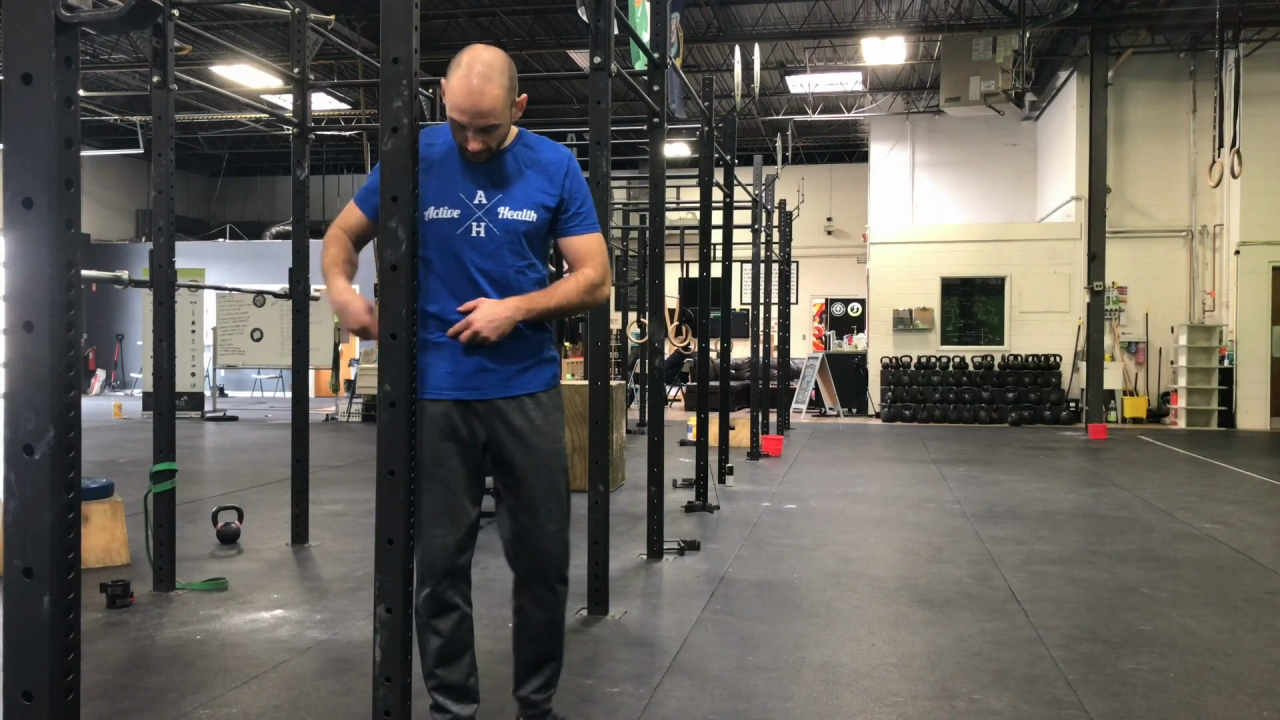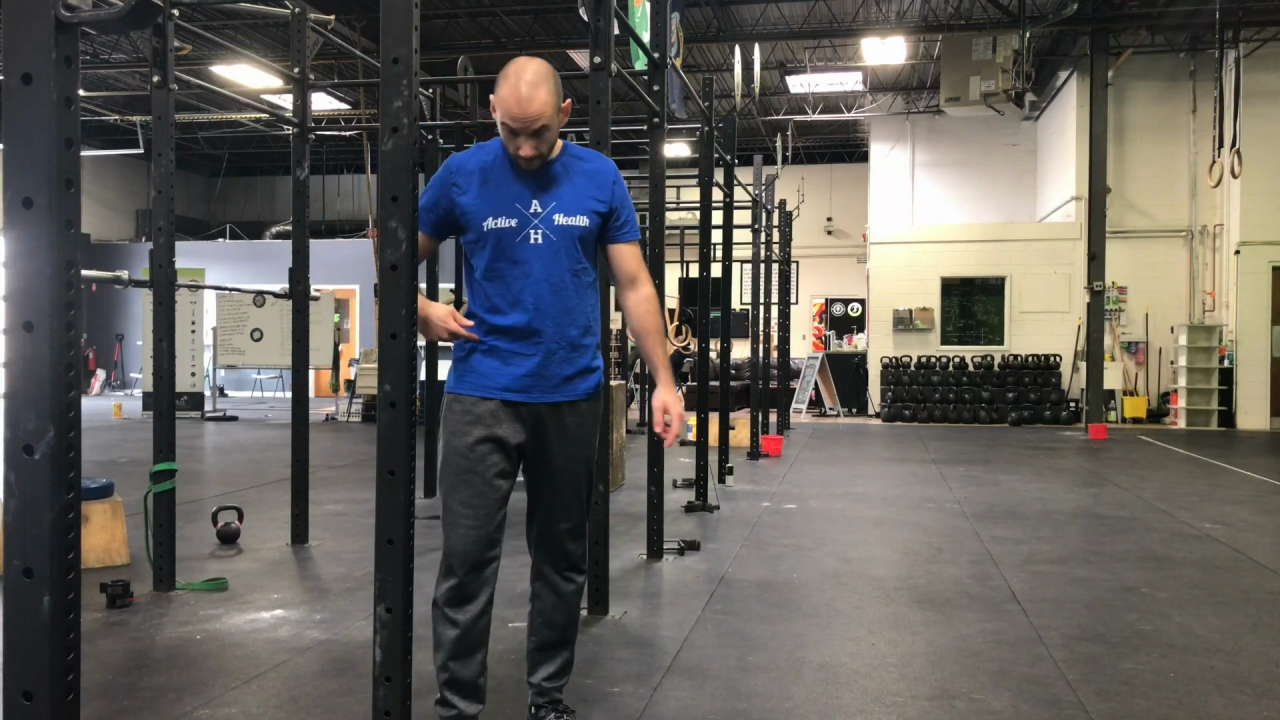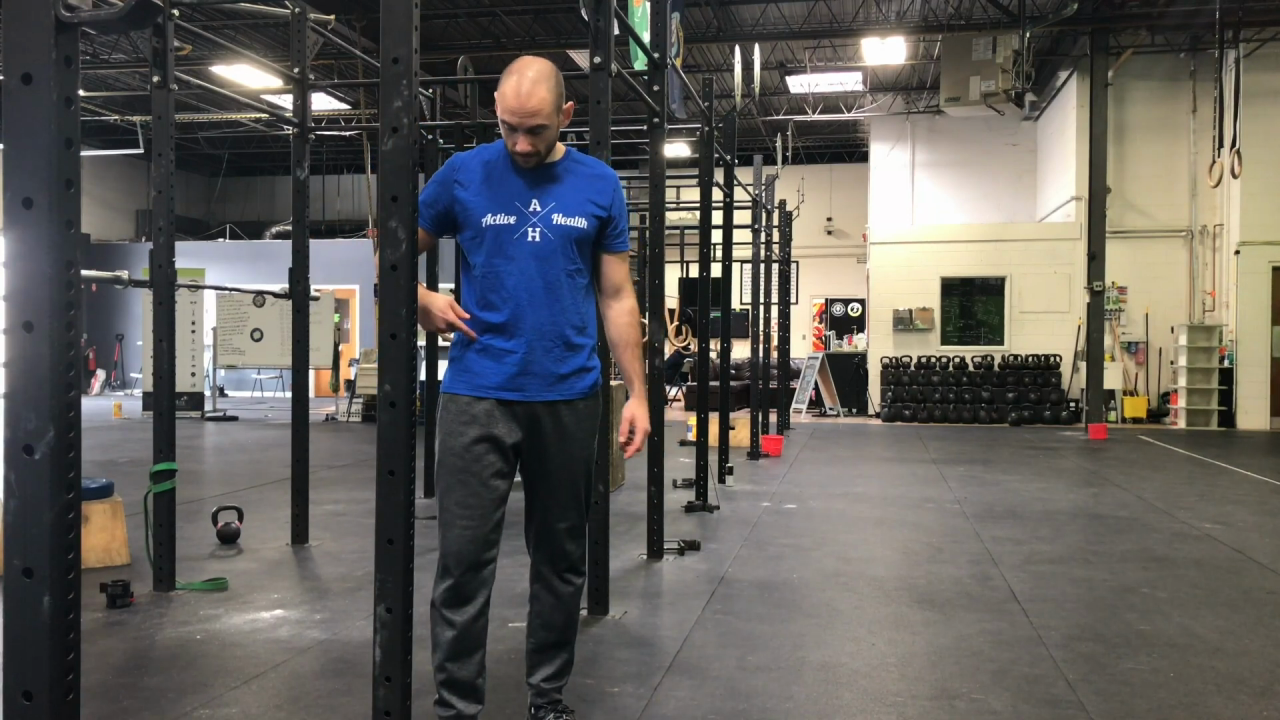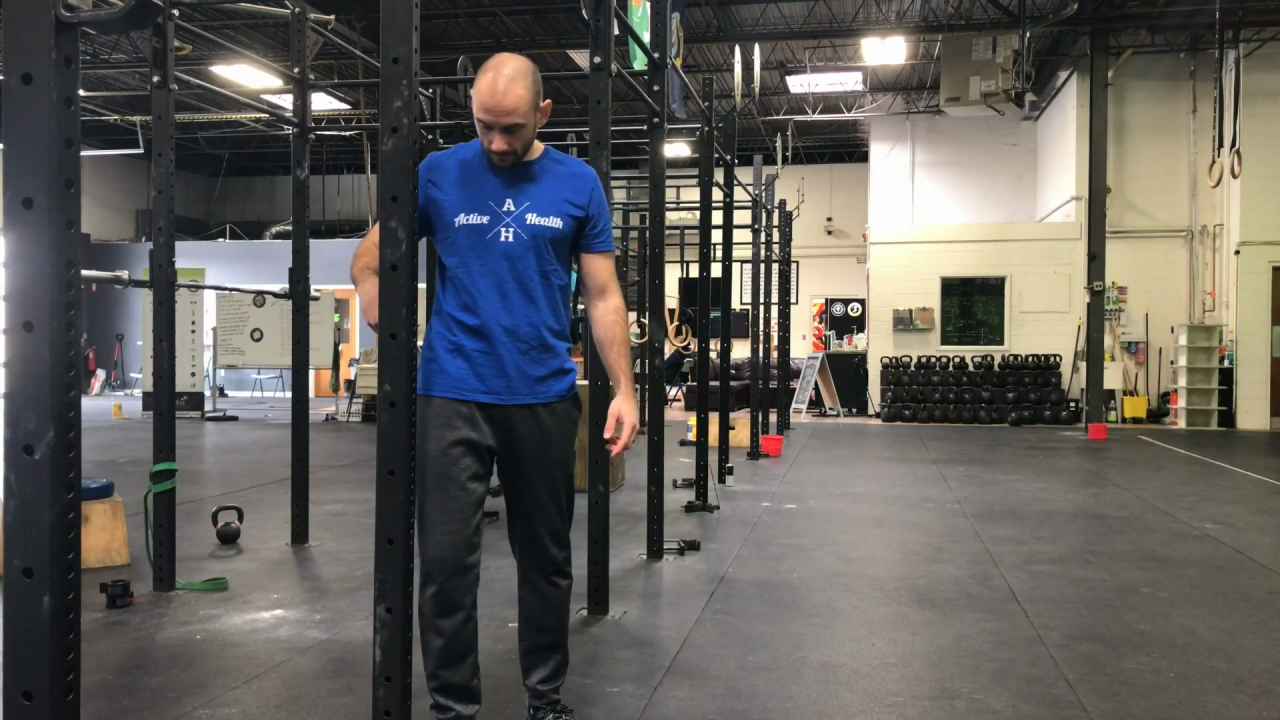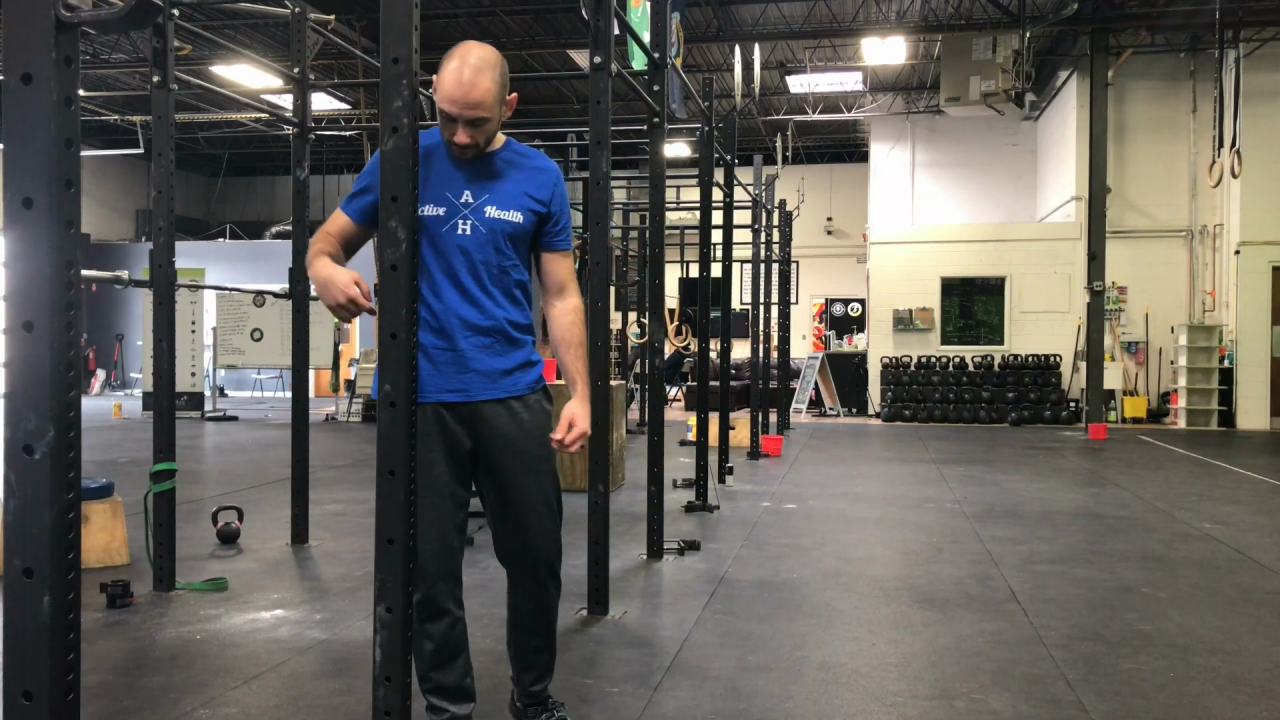
dt=1s
person 1, frame 1
left shoulder: (554, 167)
right shoulder: (414, 159)
left elbow: (595, 279)
right elbow: (343, 235)
left wrist: (515, 309)
right wrist: (341, 289)
left hip: (527, 388)
right hip: (435, 391)
left knee: (543, 556)
right knee: (440, 562)
person 1, frame 2
left shoulder: (600, 177)
right shoulder: (462, 174)
left elbow: (634, 285)
left wrist: (663, 379)
right wrist: (420, 310)
left hip: (572, 394)
right hip: (482, 392)
left knee: (562, 554)
right knee: (468, 555)
person 1, frame 3
left shoulder: (600, 184)
right shoulder: (463, 174)
left elbow: (617, 297)
left wrist: (637, 392)
right wrist: (423, 301)
left hip: (568, 396)
right hip: (478, 394)
left knee: (560, 556)
right knee: (465, 557)
person 1, frame 4
left shoulder: (578, 183)
right shoulder: (439, 173)
left elbow: (603, 295)
right elbow: (372, 250)
left wrist: (624, 389)
right wrist: (371, 289)
left hip: (544, 397)
right hip: (451, 395)
left knee: (546, 556)
right knee: (446, 561)
person 1, frame 5
left shoulder: (540, 177)
left elbow: (562, 295)
right elbow: (328, 240)
left wrist: (581, 394)
right wrist: (326, 269)
left hip: (513, 394)
right hip: (419, 397)
left knee: (534, 554)
right knee: (429, 567)
